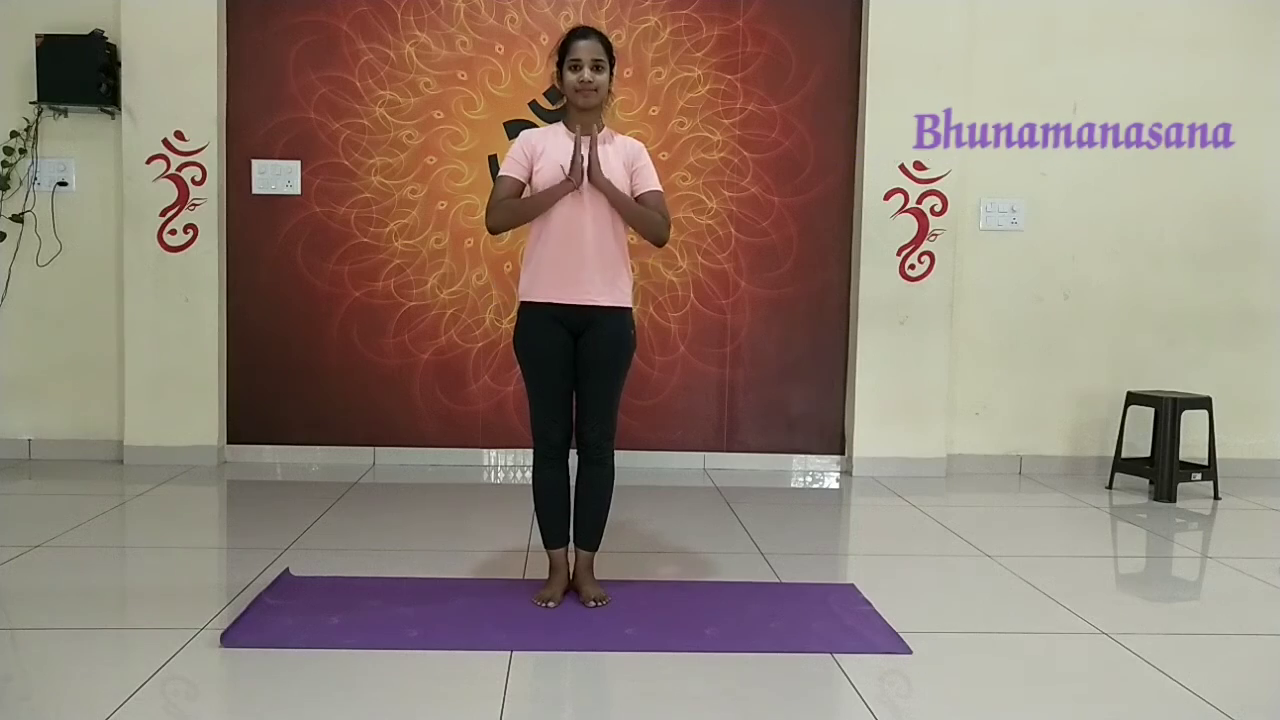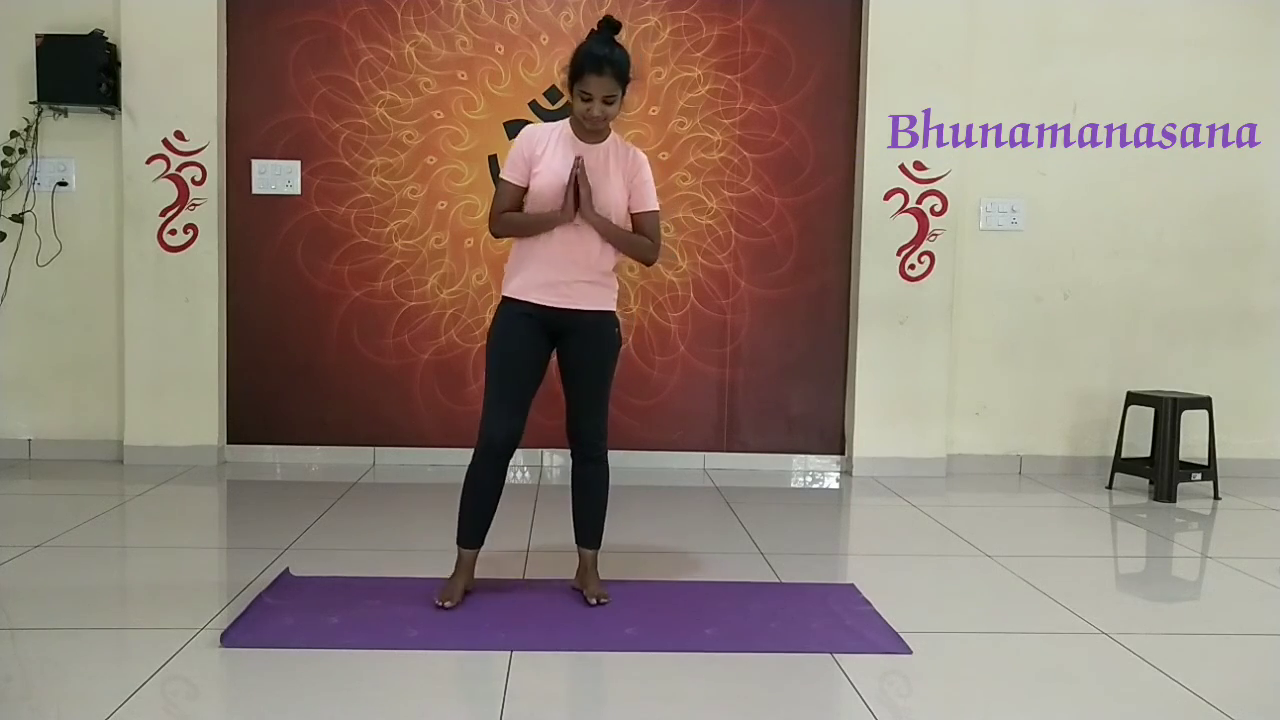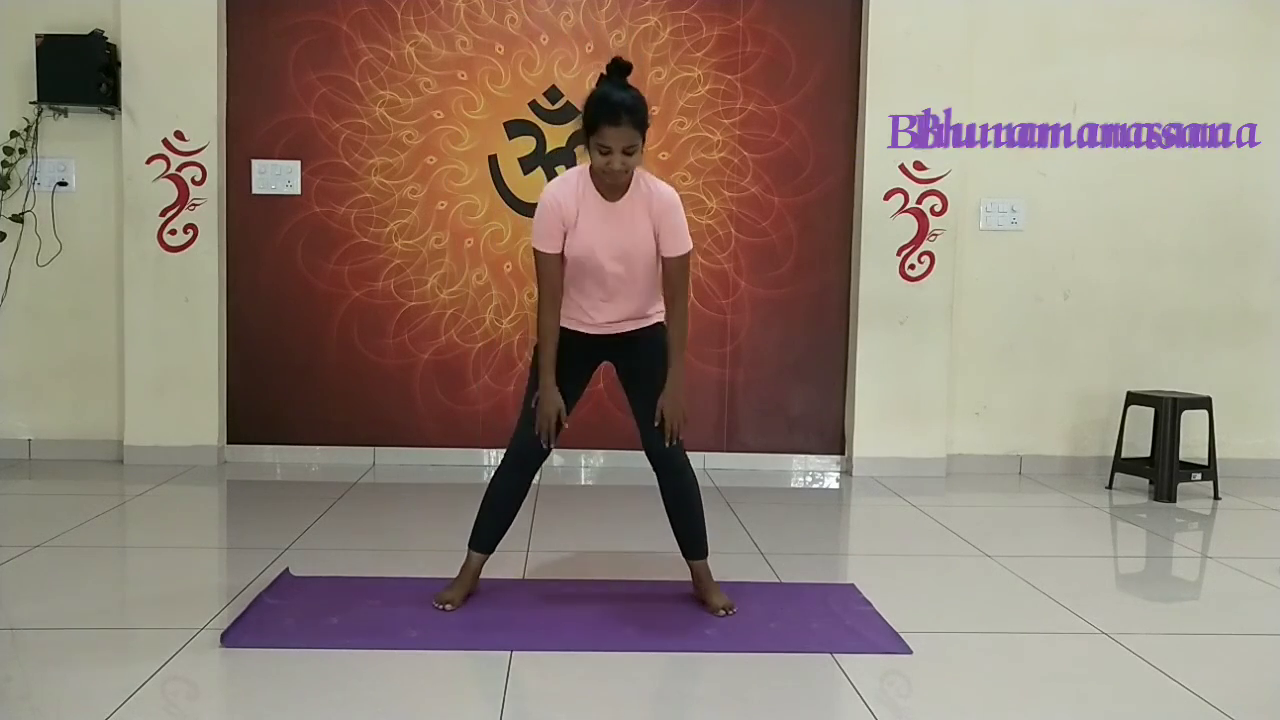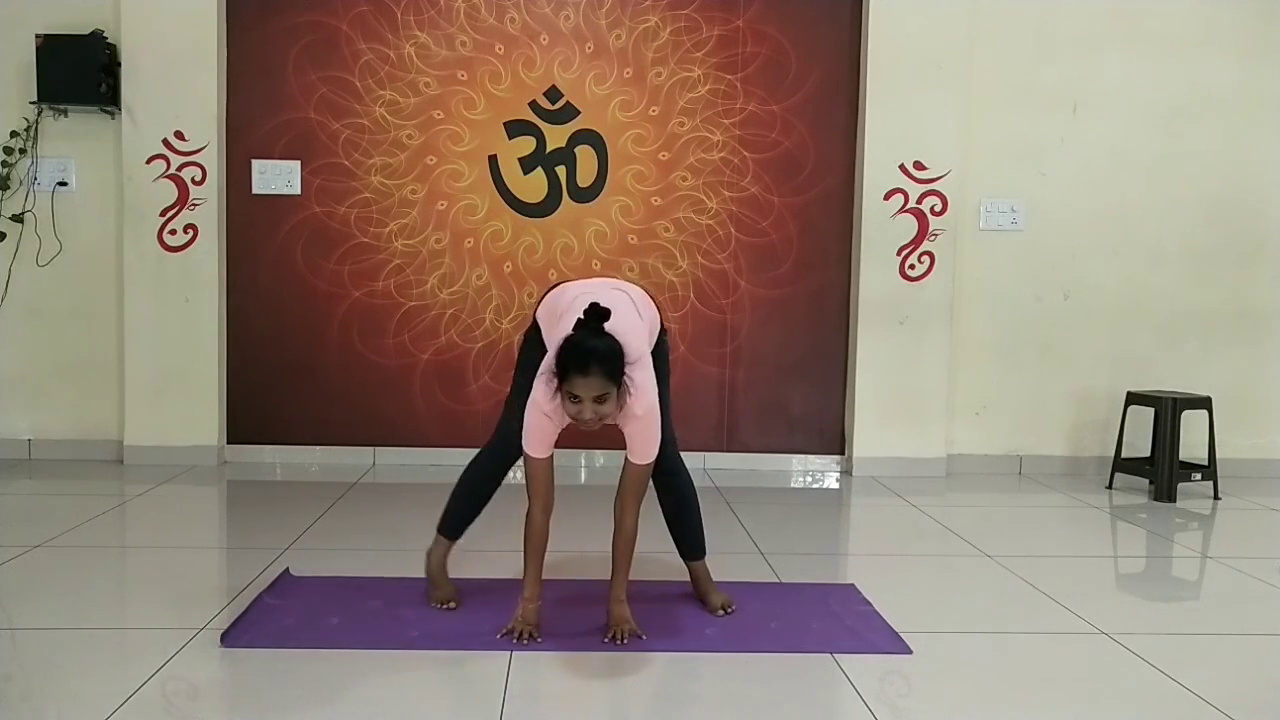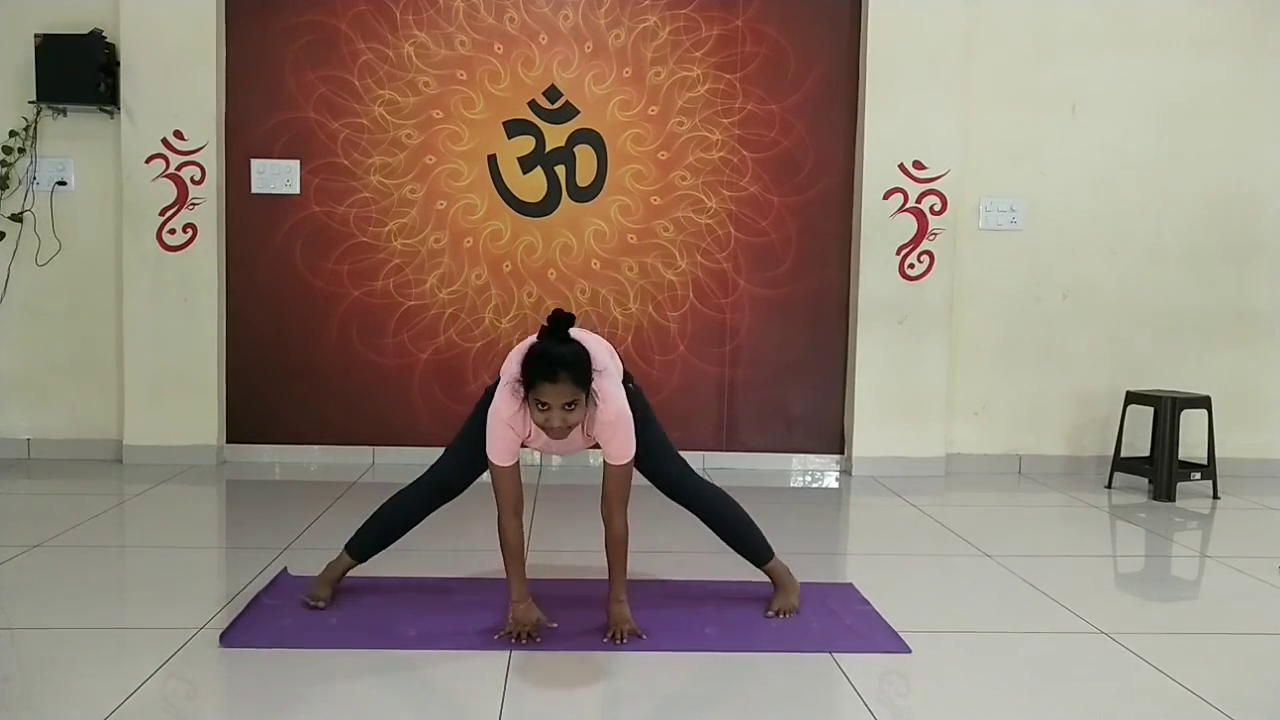
dt=1s
person 1, frame 1
left shoulder: (630, 152)
right shoulder: (531, 143)
left elbow: (660, 231)
right elbow: (495, 218)
left wrist: (601, 182)
right wrist: (566, 183)
left hip: (608, 313)
right hip: (543, 310)
left knee: (597, 441)
right knee: (550, 440)
left ankle: (585, 566)
right ankle: (557, 566)
person 1, frame 2
left shoulder: (632, 161)
right shoulder: (533, 141)
left elbow: (650, 248)
right elbow: (499, 220)
left wrist: (594, 216)
right wrist: (556, 212)
left hip: (593, 317)
right hip: (524, 308)
left knee: (589, 441)
right knee: (496, 436)
left ankle: (587, 566)
right ankle: (464, 565)
person 1, frame 3
left shoulder: (663, 201)
right shoulder: (559, 197)
left elbow: (677, 299)
right elbow: (548, 299)
left wrist: (674, 382)
right wrist: (545, 382)
left hip: (642, 334)
right hip: (572, 332)
left knee: (668, 449)
right knee: (526, 447)
left ankle: (702, 576)
right ankle: (469, 572)
person 1, frame 4
left shoulder: (639, 397)
right shoulder: (546, 395)
left elbow: (628, 507)
right elbow: (539, 505)
left wrist: (618, 600)
right wrist: (529, 599)
left hip: (639, 317)
right hip: (555, 315)
left knee: (666, 460)
right knee: (504, 446)
left ankle: (701, 576)
right ankle: (439, 552)
person 1, frame 5
left shoulder: (611, 406)
right shoulder: (506, 406)
left elbow: (615, 513)
right elbow: (509, 514)
left wrist: (619, 602)
right wrist: (519, 602)
left hip: (596, 364)
right hip: (515, 378)
left knee: (683, 483)
right knee: (438, 484)
left ankle: (781, 574)
right ankle: (334, 572)
